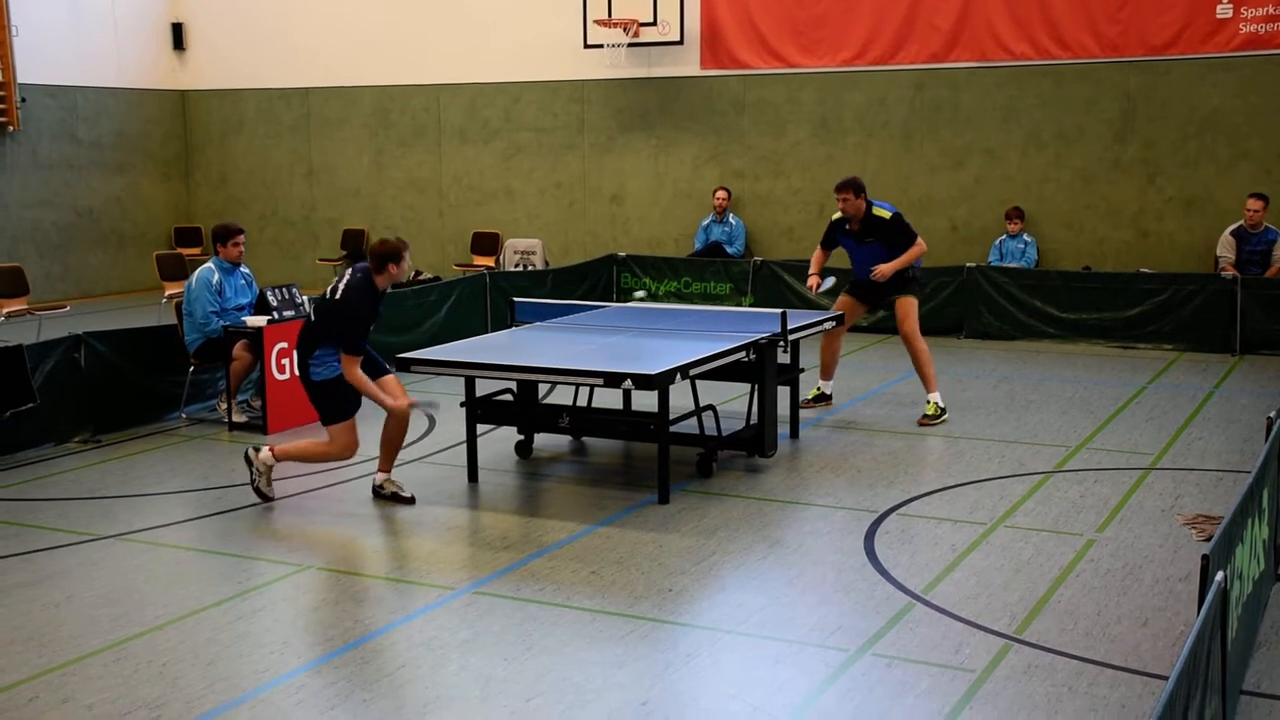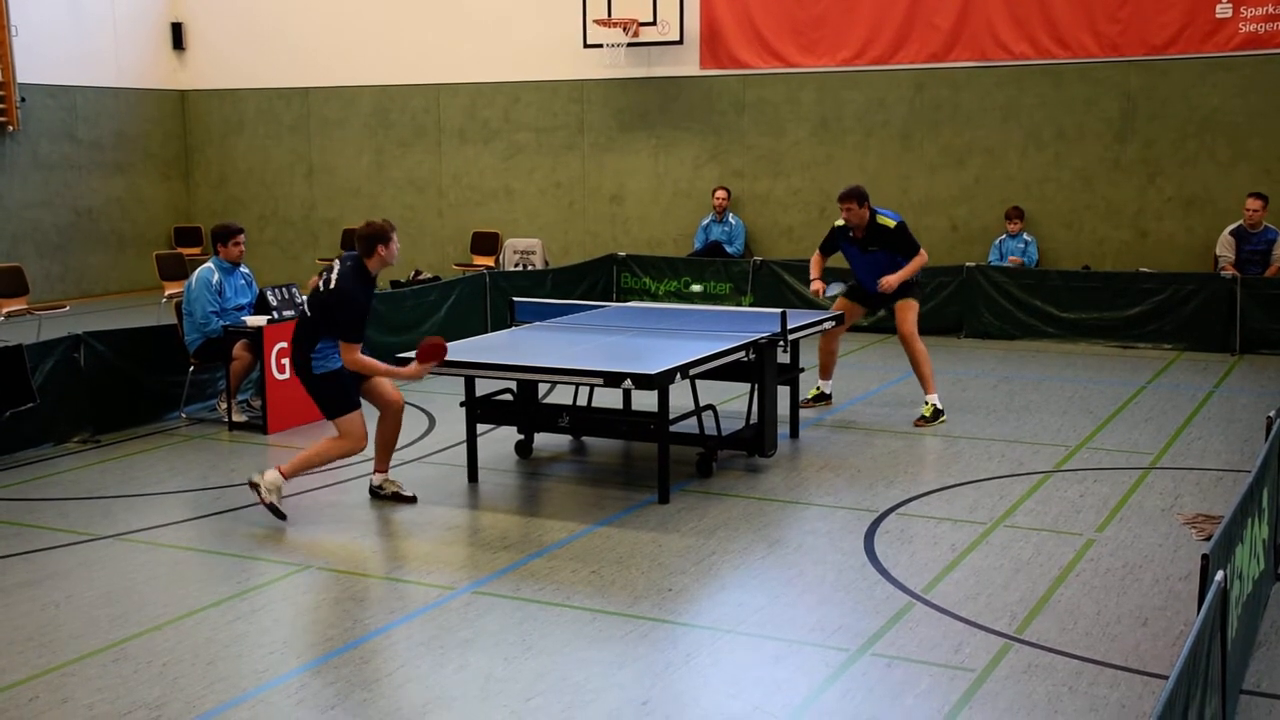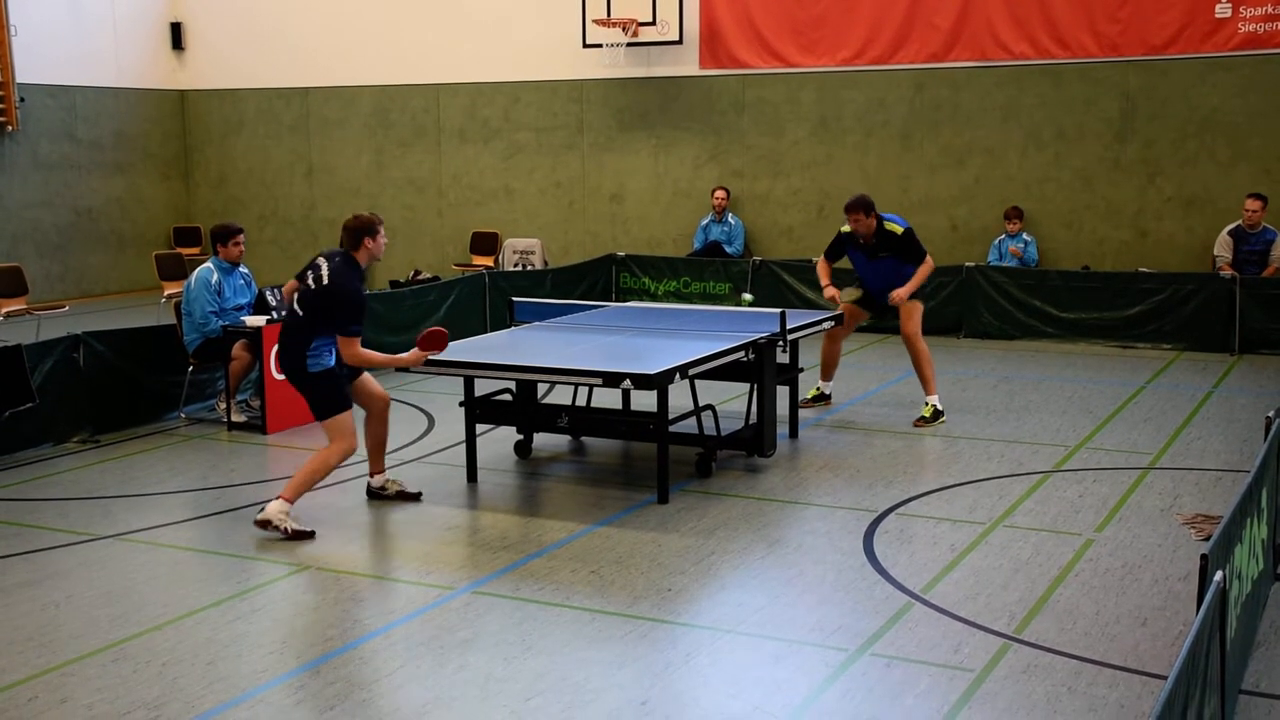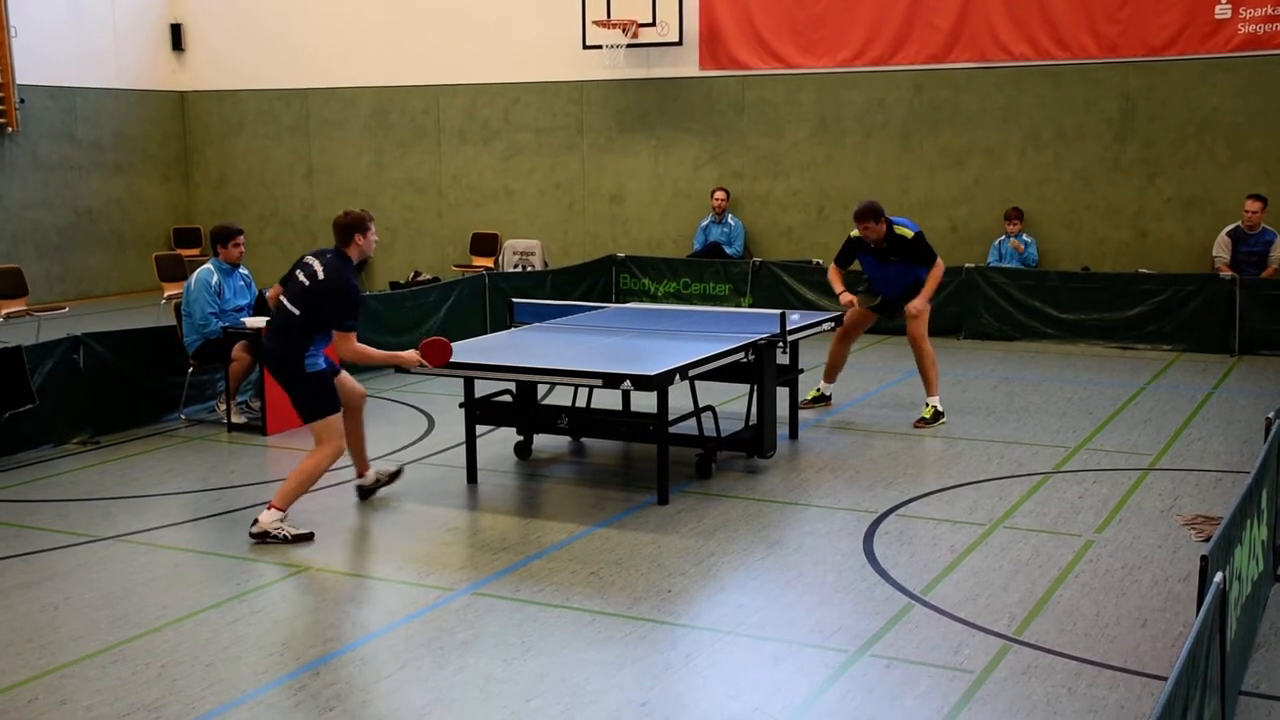
dt=0.1s
person 1, frame 1
left shoulder: (366, 271)
right shoulder: (357, 307)
left elbow: (334, 299)
right elbow: (351, 372)
right wrist: (388, 402)
left hip: (348, 350)
right hip: (323, 364)
left knee: (401, 408)
right knee: (343, 448)
left ankle: (383, 480)
right ankle: (264, 456)
person 1, frame 2
left shoulder: (350, 260)
right shoulder: (354, 296)
left elbow: (314, 285)
right elbow: (352, 360)
right wrist: (403, 373)
left hip: (333, 346)
right hip: (319, 359)
left knee: (394, 404)
right knee: (355, 440)
left ankle: (381, 480)
right ankle: (272, 480)
person 1, frame 3
left shoulder: (328, 258)
right shoulder: (349, 289)
left elbow: (290, 288)
right elbow: (350, 354)
right wrist: (401, 360)
left hip: (305, 349)
right hip: (307, 360)
left knee: (378, 400)
right knee: (344, 443)
left ankle: (381, 481)
right ankle: (276, 511)
person 1, frame 4
left shoulder: (314, 257)
right shoulder: (344, 284)
left elbow: (273, 295)
right elbow: (347, 351)
right wrist: (400, 358)
left hip: (279, 348)
right hip: (298, 361)
left knee: (355, 397)
right knee: (332, 445)
left ankle: (365, 477)
right ankle: (269, 520)
person 2, frame 1
left shoulder: (887, 218)
right shoulder: (838, 222)
left elbow: (920, 247)
right elbow: (822, 250)
left wrist: (893, 266)
right wrist: (813, 273)
left hip: (900, 279)
right hip: (864, 282)
left knee: (909, 332)
right knee: (831, 328)
left ankle: (935, 402)
right ankle: (824, 390)
person 2, frame 2
left shoulder: (891, 226)
right shoulder: (840, 229)
left elbow: (922, 257)
right elbow: (819, 255)
left wrist: (898, 277)
right wrist: (816, 279)
left hip: (902, 284)
right hip: (864, 285)
left knee: (907, 333)
right knee: (828, 328)
left ankle: (933, 403)
right ankle: (824, 390)
person 2, frame 3
left shoulder: (899, 232)
right shoulder: (846, 235)
left elbow: (926, 263)
right elbow: (824, 262)
left wrist: (907, 290)
right wrist: (827, 286)
left hip: (904, 290)
right hip: (869, 289)
left knee: (910, 335)
right knee: (832, 331)
left ankle: (933, 404)
right ankle: (824, 390)
person 2, frame 4
left shoulder: (909, 235)
right shoulder: (856, 239)
left elbow: (938, 266)
right elbow: (835, 269)
left wrist: (922, 300)
right wrist: (842, 293)
left hip: (913, 290)
right hip: (877, 291)
left knee: (917, 336)
right knee: (843, 334)
left ankle: (934, 405)
right ankle: (824, 391)
person 3, frame 1
left shoulder: (244, 272)
right shoulder: (205, 277)
left elbow: (257, 307)
right elbow: (208, 324)
right wrist: (241, 328)
right hip: (206, 341)
right knee: (246, 351)
left ankle: (259, 396)
right ankle: (227, 401)
person 3, frame 2
left shoulder: (243, 272)
right shoulder: (205, 277)
left elbow: (257, 307)
right elbow: (208, 324)
right hip: (206, 340)
right knee: (246, 351)
left ankle: (260, 396)
right ankle: (227, 400)
person 3, frame 3
left shoulder: (242, 272)
right shoulder: (204, 277)
left elbow: (256, 307)
right elbow: (207, 324)
right hip: (206, 340)
right knee: (245, 351)
left ankle: (259, 396)
right ankle: (226, 401)
person 3, frame 4
left shoulder: (242, 273)
right shoulder: (204, 278)
left elbow: (256, 308)
right elbow: (207, 326)
left hip: (240, 335)
right hip: (205, 342)
right knee: (245, 353)
left ankle: (259, 397)
right ankle: (226, 402)
